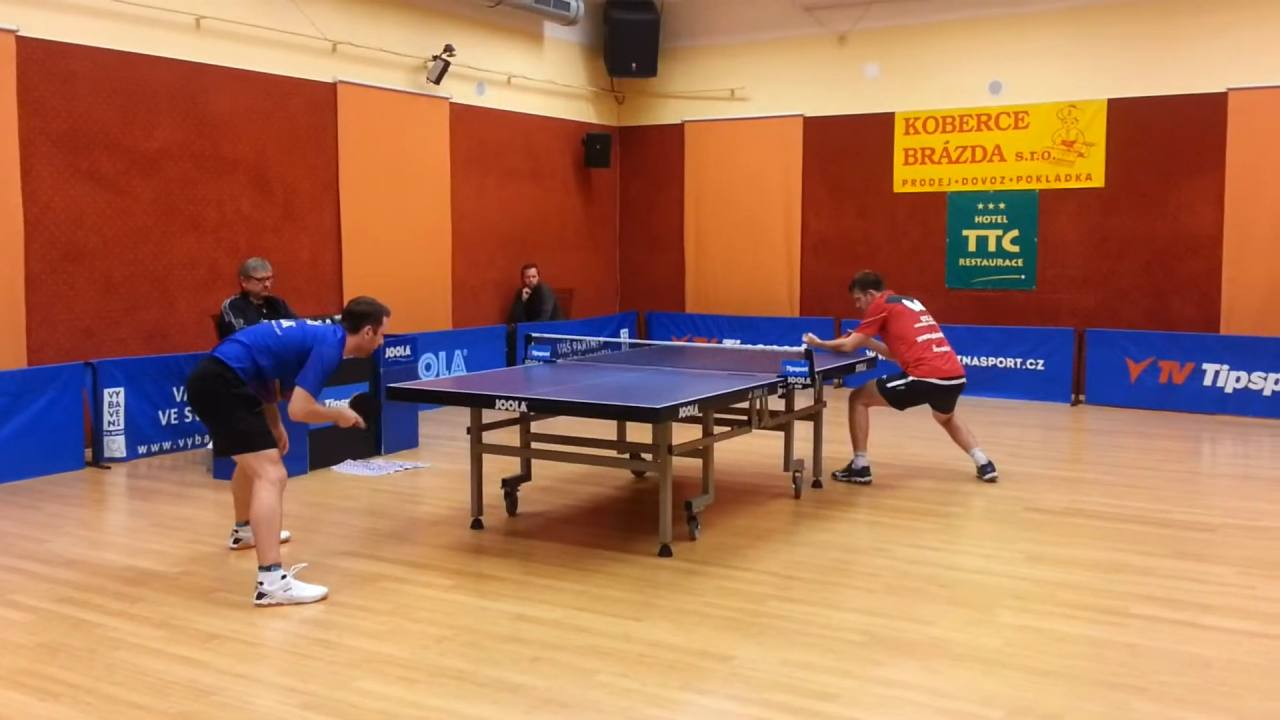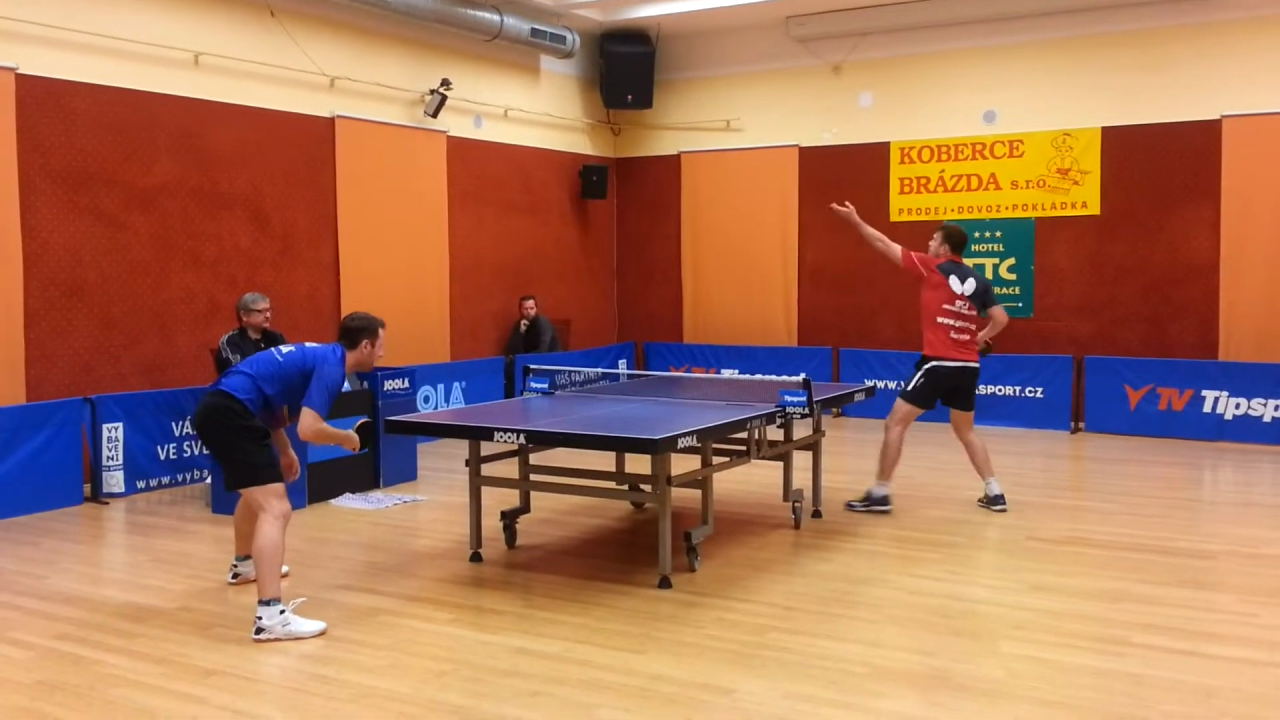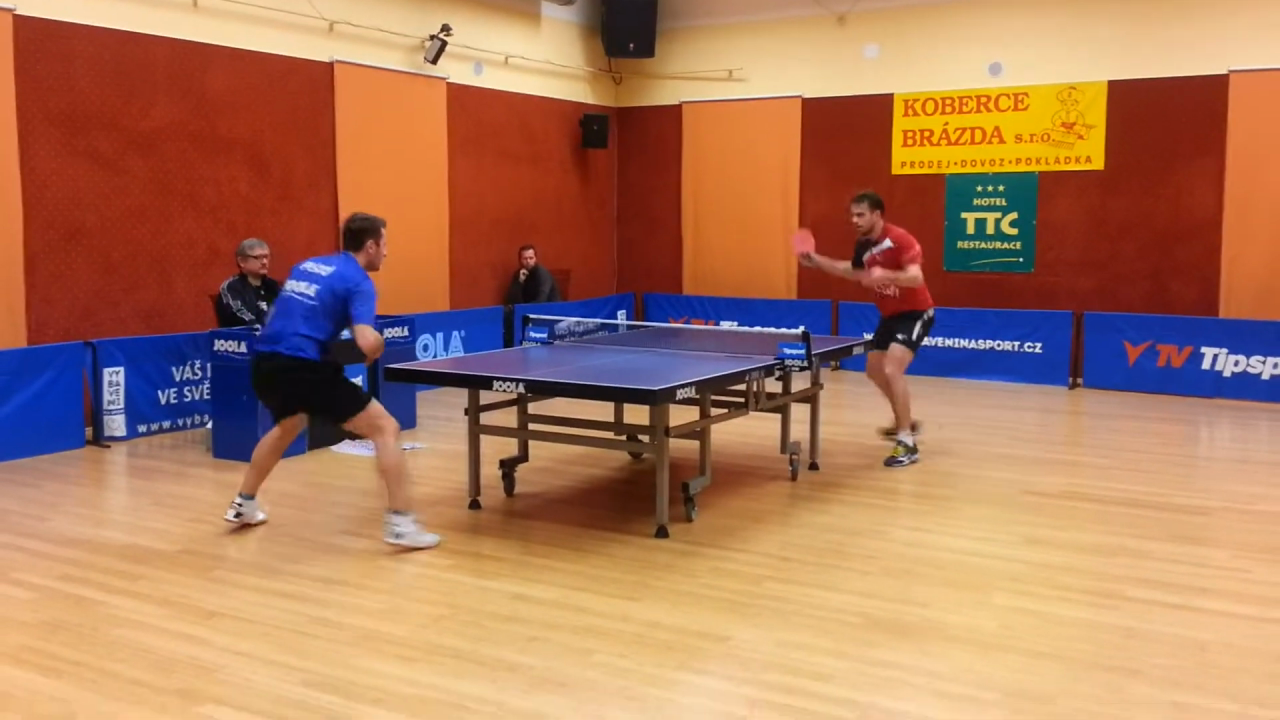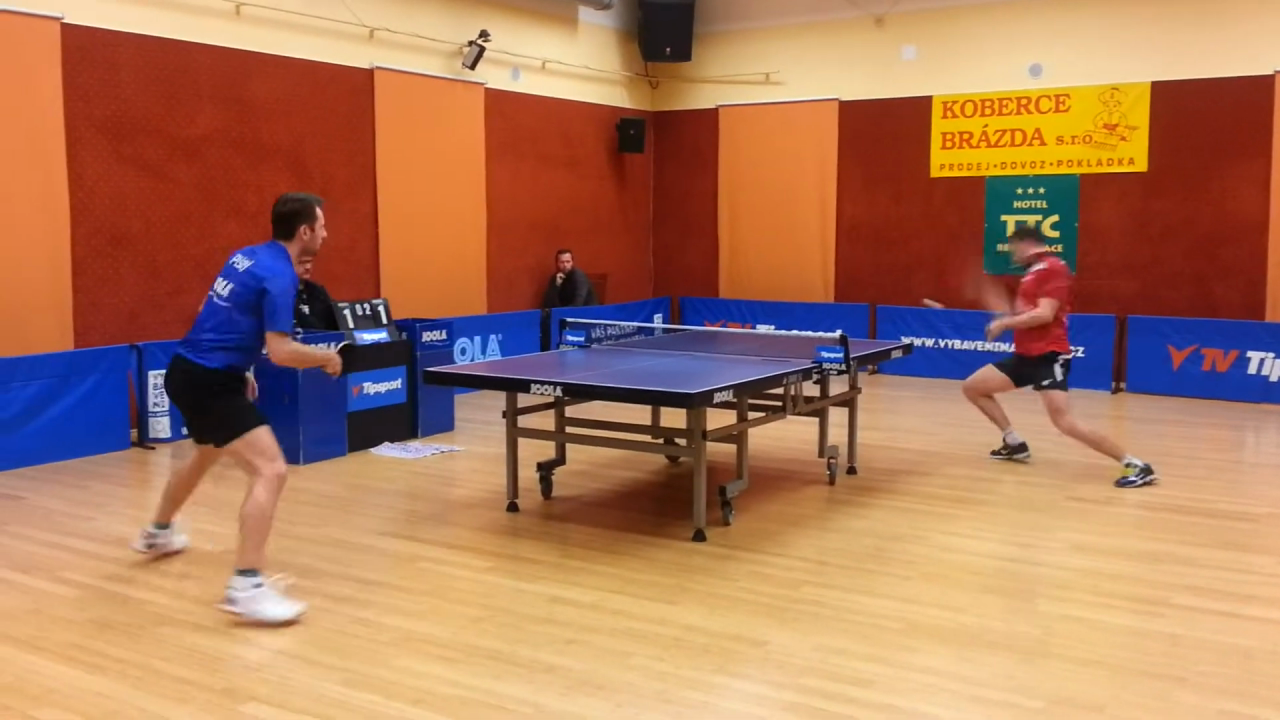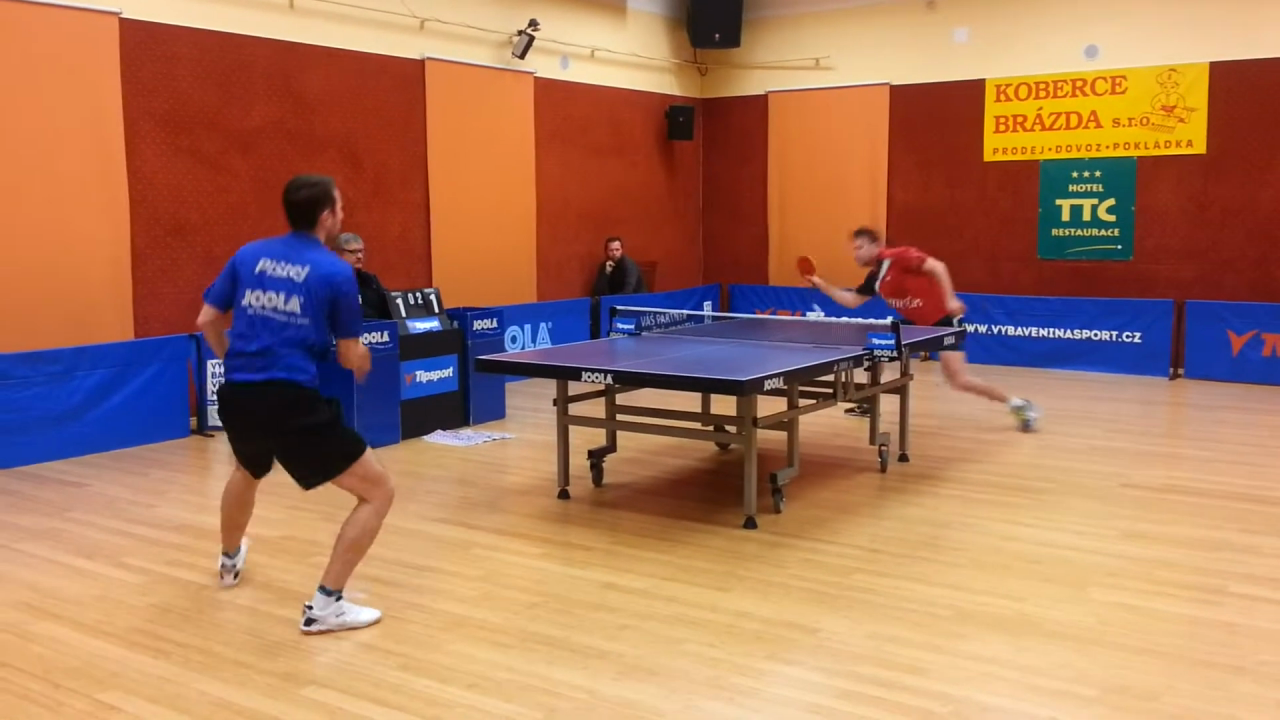
dt=1s
person 1, frame 1
left shoulder: (319, 333)
right shoulder: (329, 345)
right elbow: (299, 409)
left wrist: (274, 425)
right wrist: (341, 415)
left hip: (212, 377)
right hip: (222, 384)
left knee: (253, 459)
right knee: (271, 475)
left ankle: (245, 530)
right ankle: (271, 581)
person 1, frame 2
left shoulder: (318, 356)
right shoulder: (332, 366)
right elbow: (309, 428)
left wrist: (284, 451)
right wrist: (346, 438)
left hip: (217, 408)
right hip: (230, 415)
left knee: (256, 491)
right knee: (275, 509)
left ankle: (244, 564)
right ankle: (270, 616)
person 1, frame 3
left shoulder: (306, 266)
right shoulder: (357, 281)
left elbow: (279, 318)
right elbow: (367, 342)
right wrist: (378, 346)
left hip: (265, 363)
right hip: (302, 367)
left knee: (287, 426)
right knee: (385, 428)
left ankle: (243, 505)
right ankle: (400, 524)
person 1, frame 4
left shoulder: (245, 256)
right shoulder: (279, 275)
right elbow: (280, 351)
right wrist: (326, 357)
left hip: (186, 370)
right hip: (209, 380)
left knee: (207, 454)
right knee: (270, 473)
left ankle: (158, 533)
right ankle: (246, 586)
person 1, frame 5
left shoulder: (248, 255)
right shoulder: (336, 273)
left elbow: (208, 321)
right elbow: (353, 357)
right wrist: (362, 369)
left hip: (235, 398)
right hip: (292, 402)
left knee: (247, 472)
right knee: (377, 491)
left ankle: (230, 561)
right ankle: (325, 603)
person 2, frame 1
left shoulder: (880, 305)
right shoulder: (909, 304)
left elbow: (849, 346)
left wrist: (819, 343)
right wrist: (867, 341)
left hip: (926, 378)
right hip: (956, 377)
left knee: (858, 398)
right knee: (946, 418)
left ankle: (860, 466)
right ankle: (983, 463)
person 2, frame 2
left shoulder: (931, 267)
right shoulder: (978, 281)
left elbow: (885, 245)
right elbow: (1001, 320)
left wrist: (855, 220)
right wrist: (981, 337)
left hip: (937, 364)
right hip: (968, 367)
left knee: (895, 424)
right knee: (966, 431)
left ankle: (879, 494)
right ankle: (995, 493)
person 2, frame 3
left shoulder: (900, 239)
right shoulder: (863, 244)
left elbow: (916, 278)
right elbow: (852, 271)
left wrist: (887, 277)
right wrist: (817, 261)
left hip: (914, 313)
right hip: (891, 315)
left knee: (891, 371)
right knee: (874, 369)
left ankle: (907, 443)
right ankle: (904, 422)
person 2, frame 4
left shoulder: (1053, 268)
right shoulder: (1036, 273)
left elbow: (1046, 314)
left wrist: (1004, 323)
left hip: (1048, 356)
right hip: (1026, 356)
left knee: (1064, 422)
right knee: (971, 388)
left ankle: (1135, 466)
right ankle: (1014, 442)
person 2, frame 5
left shoulder: (898, 257)
right shoulder: (874, 277)
left elbow: (937, 266)
right elbow: (852, 301)
left wrist: (950, 298)
right wrist: (822, 285)
left hip: (943, 320)
right hip: (919, 325)
left knee: (959, 381)
left ankle: (1018, 405)
